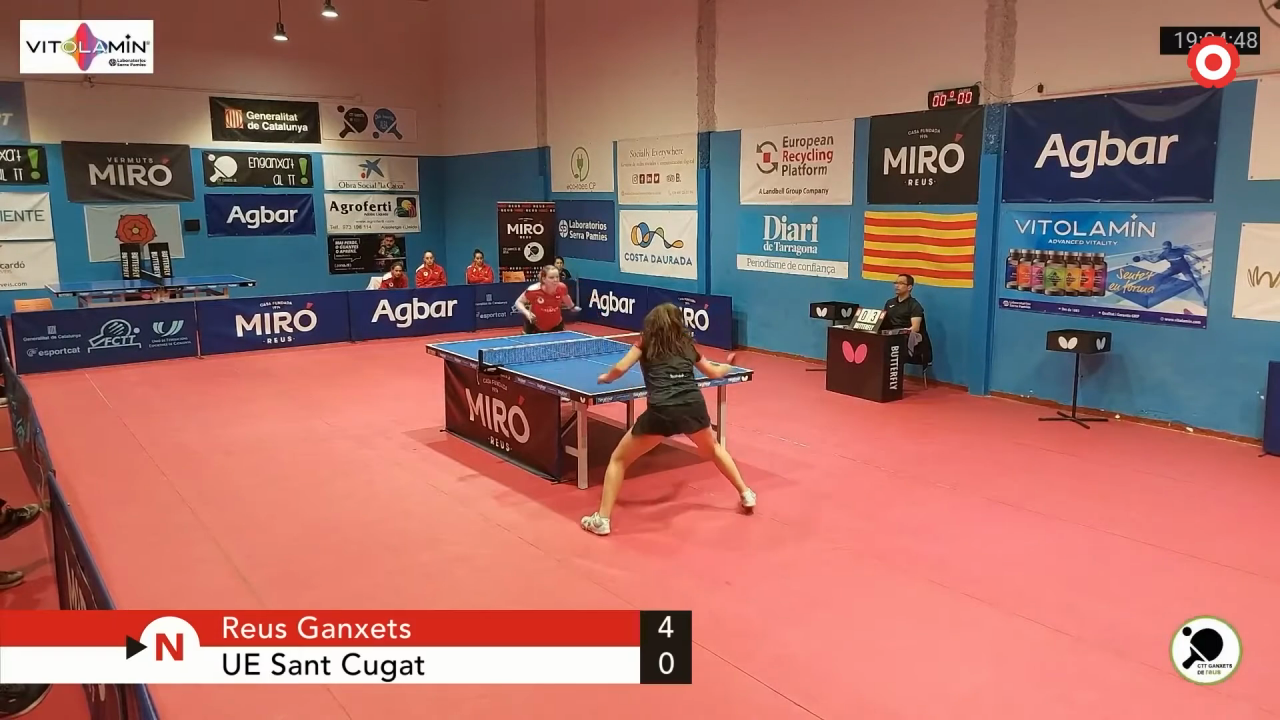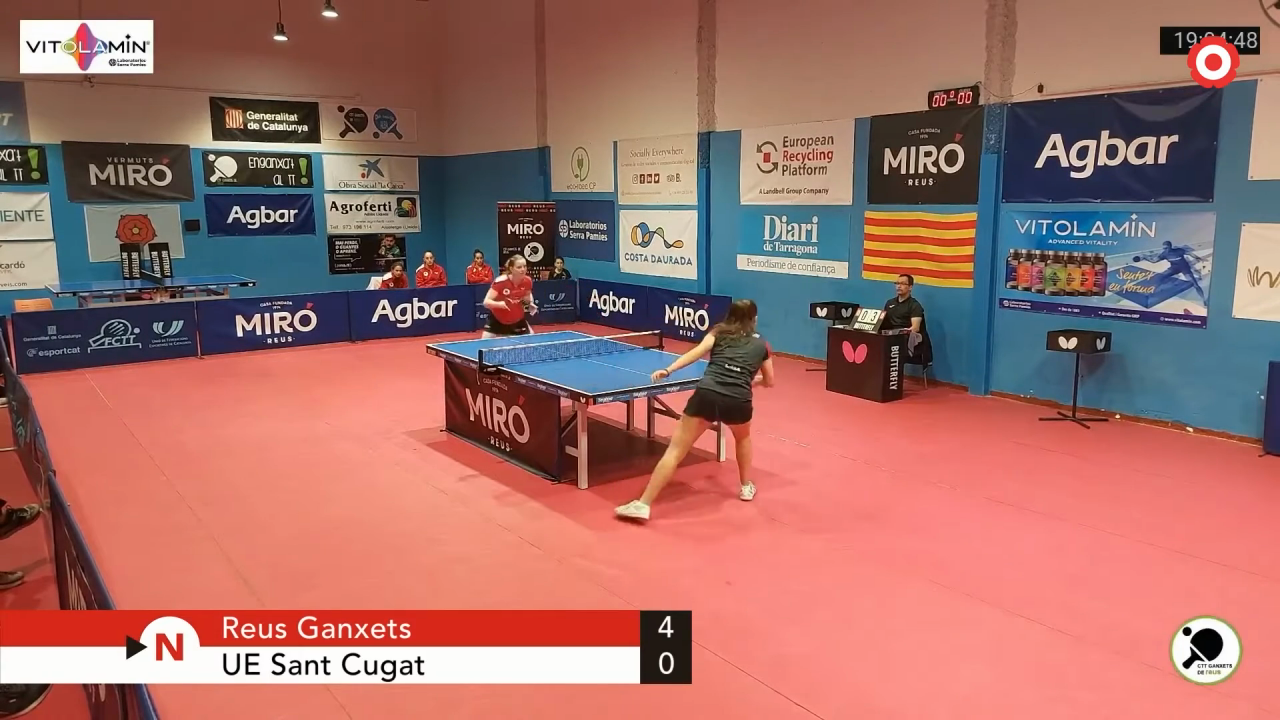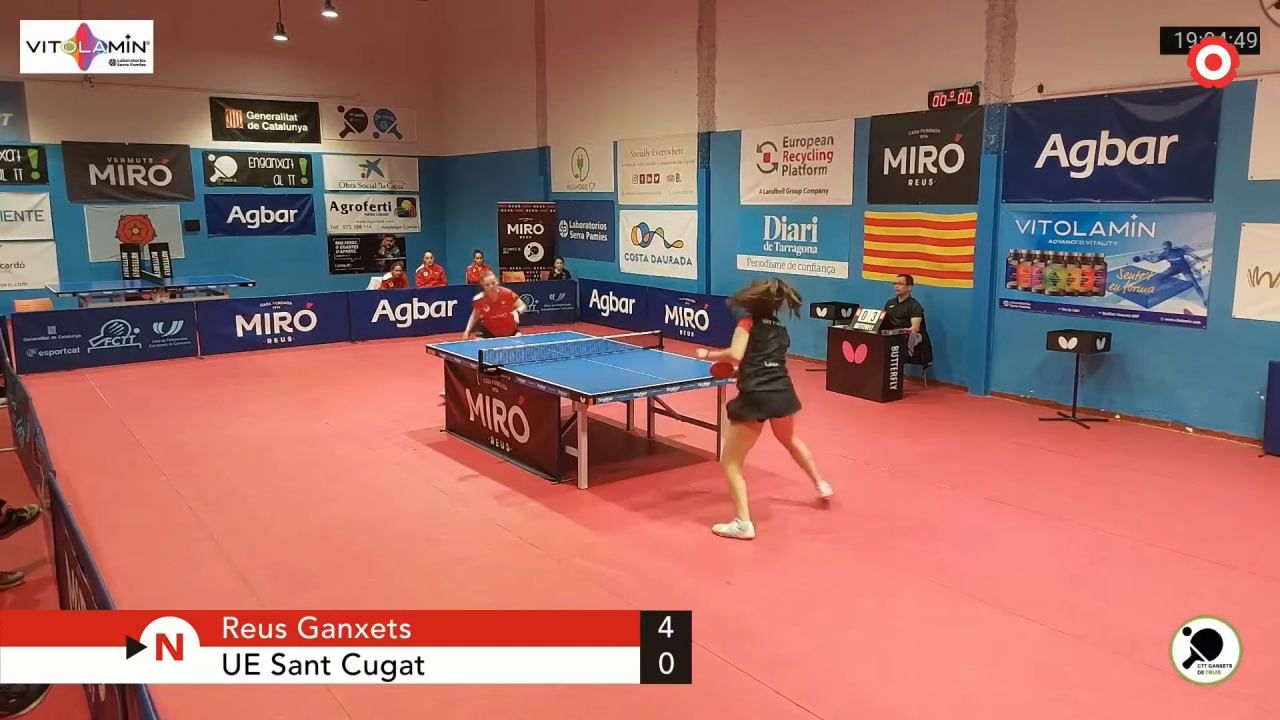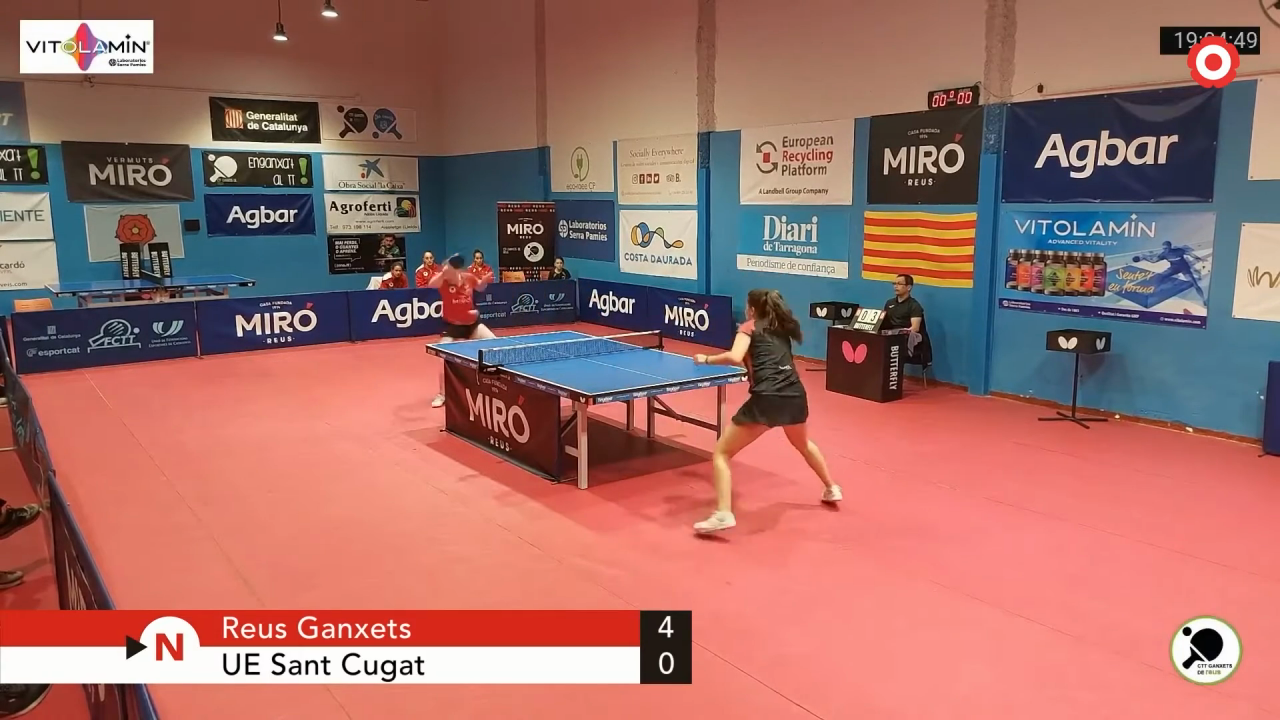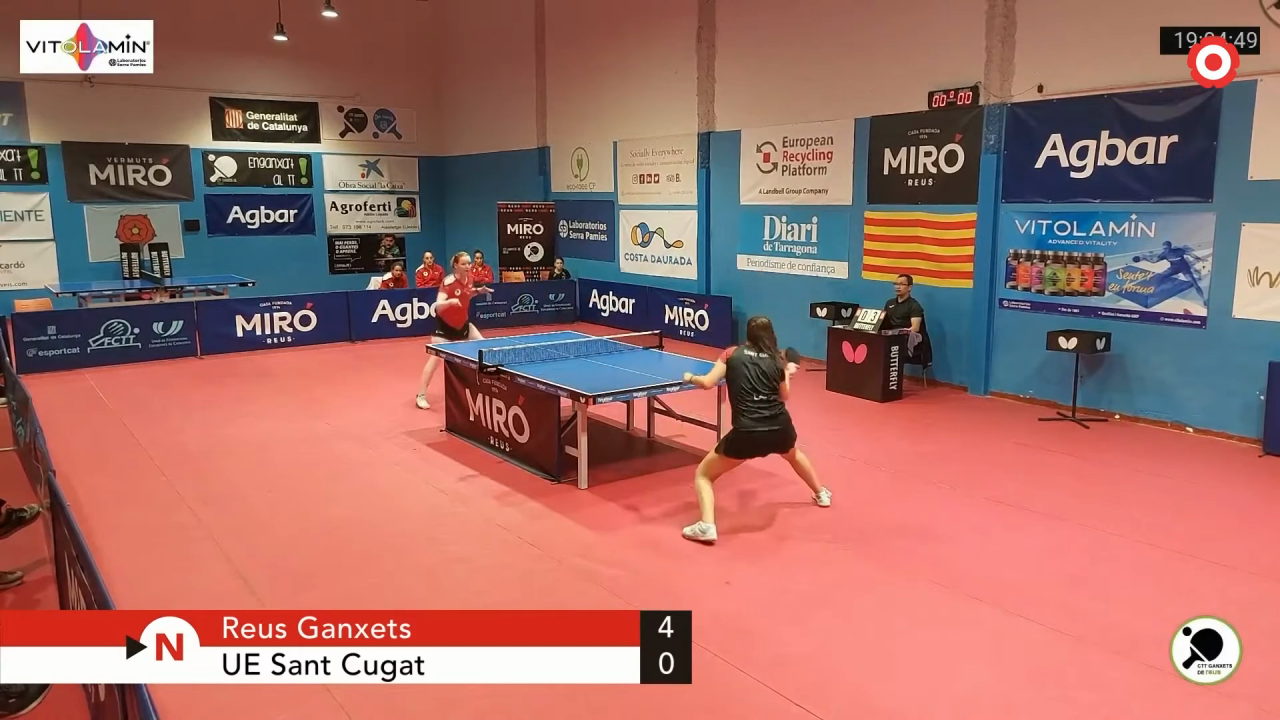
dt=0.4s
person 1, frame 1
left shoulder: (645, 343)
right shoulder: (687, 345)
left elbow: (620, 368)
right elbow: (714, 373)
left wrist: (606, 378)
right wrist: (727, 366)
left hip: (661, 411)
right hip: (693, 406)
left knee: (618, 459)
right knee: (713, 448)
left ankle: (602, 519)
right ankle: (745, 494)
person 1, frame 2
left shoulder: (720, 332)
right shoulder: (761, 346)
left elbow: (697, 352)
right elbow: (769, 381)
left wrist: (668, 370)
left hip: (707, 395)
right hip: (739, 402)
left knee: (675, 451)
right knee: (743, 438)
left ankle: (643, 504)
right ankle: (746, 487)
person 1, frame 3
left shoulder: (749, 321)
right shoulder: (781, 327)
left elbow: (735, 356)
left wrist: (708, 354)
left hip: (755, 397)
right hip: (783, 393)
left knee: (731, 462)
right knee: (790, 441)
left ankle: (743, 523)
right ankle: (820, 485)
person 1, frame 4
left shoulder: (749, 327)
right shoulder: (782, 330)
left elbow: (736, 357)
left wrist: (706, 359)
left hip: (766, 400)
right hip: (795, 397)
left knee: (720, 454)
right knee: (803, 444)
left ankle: (723, 514)
right ankle: (831, 489)
person 1, frame 5
left shoulder: (732, 353)
right shoulder: (777, 361)
left elbow: (708, 382)
left wrist: (690, 378)
left hip: (747, 433)
right hip: (780, 429)
left knee: (703, 474)
right knee: (793, 455)
left ankle: (707, 525)
right ankle: (821, 493)
